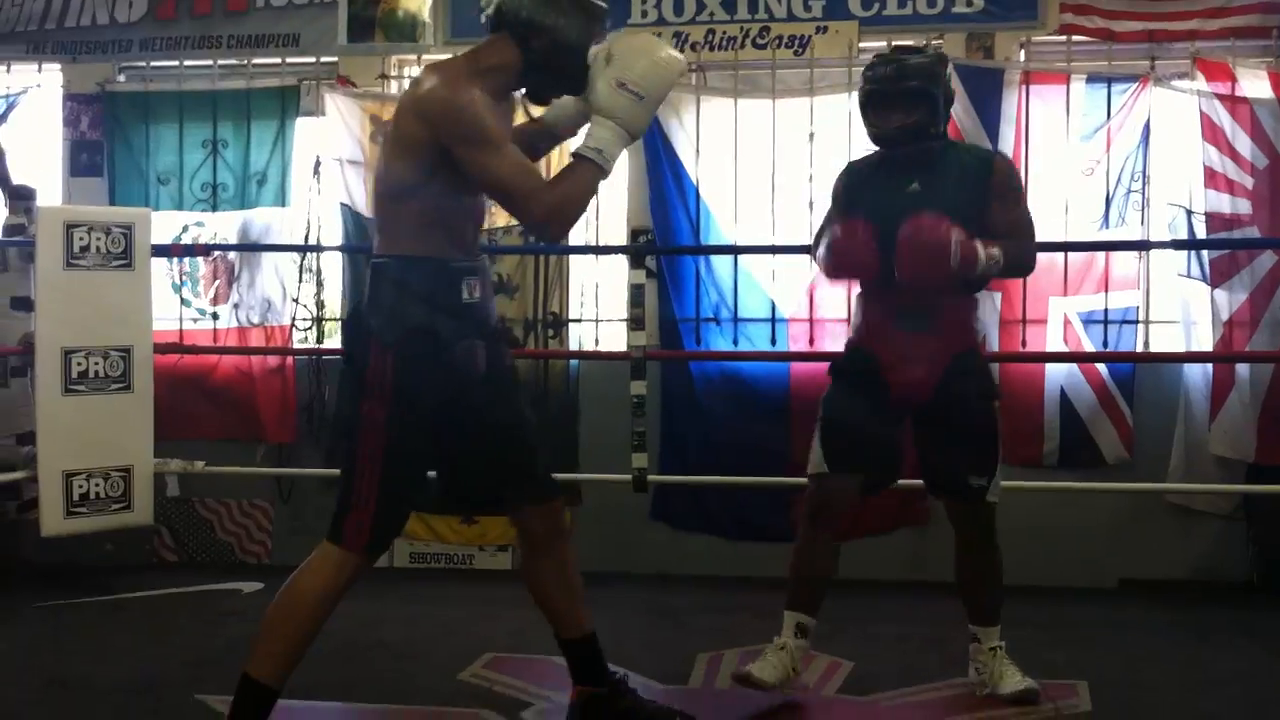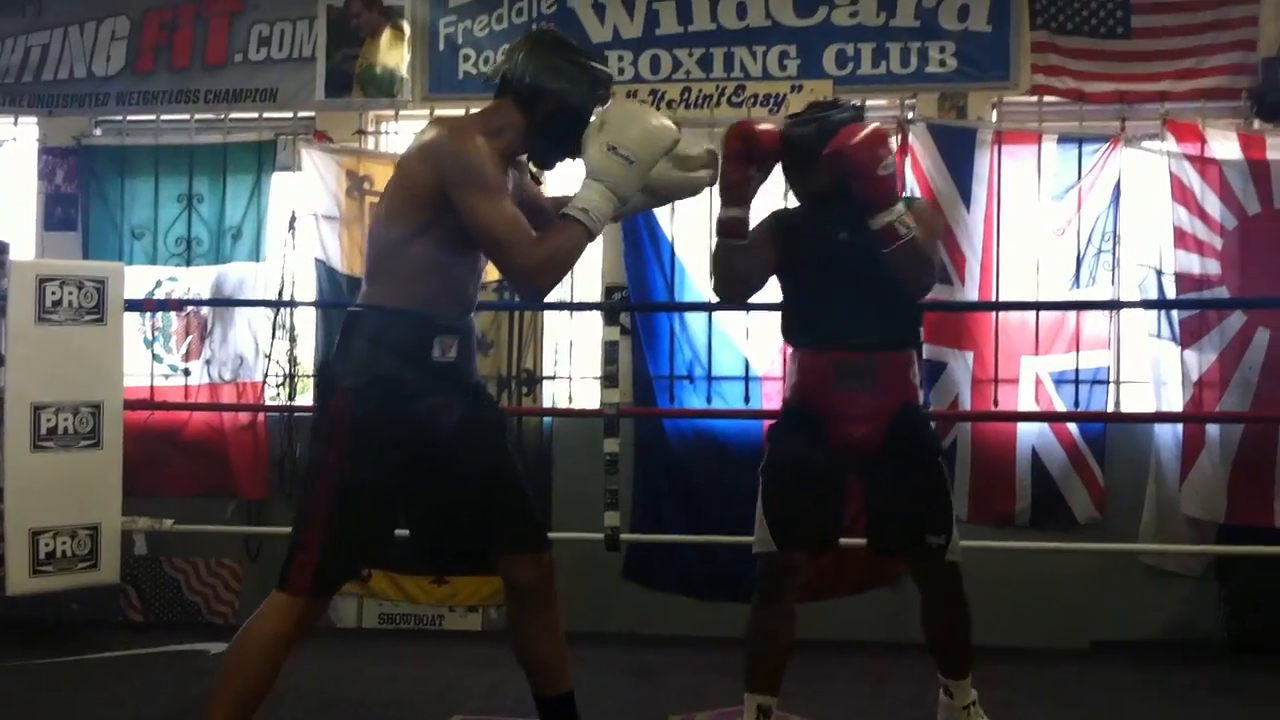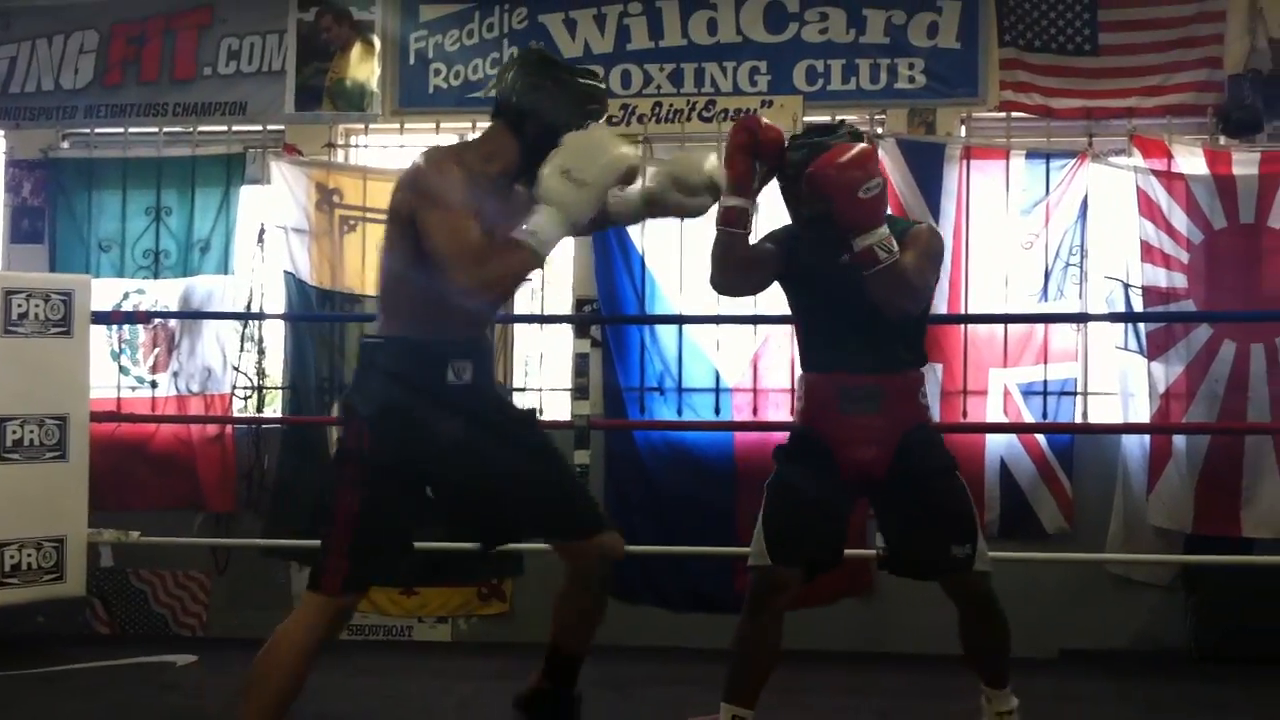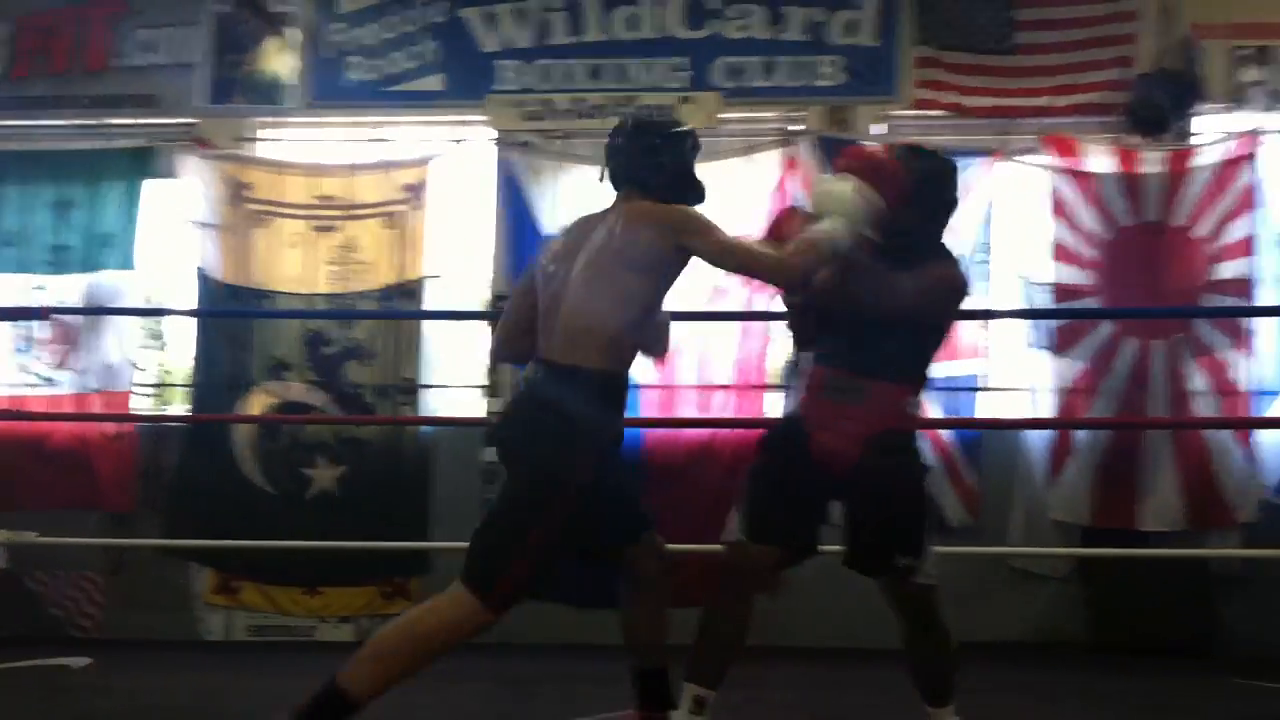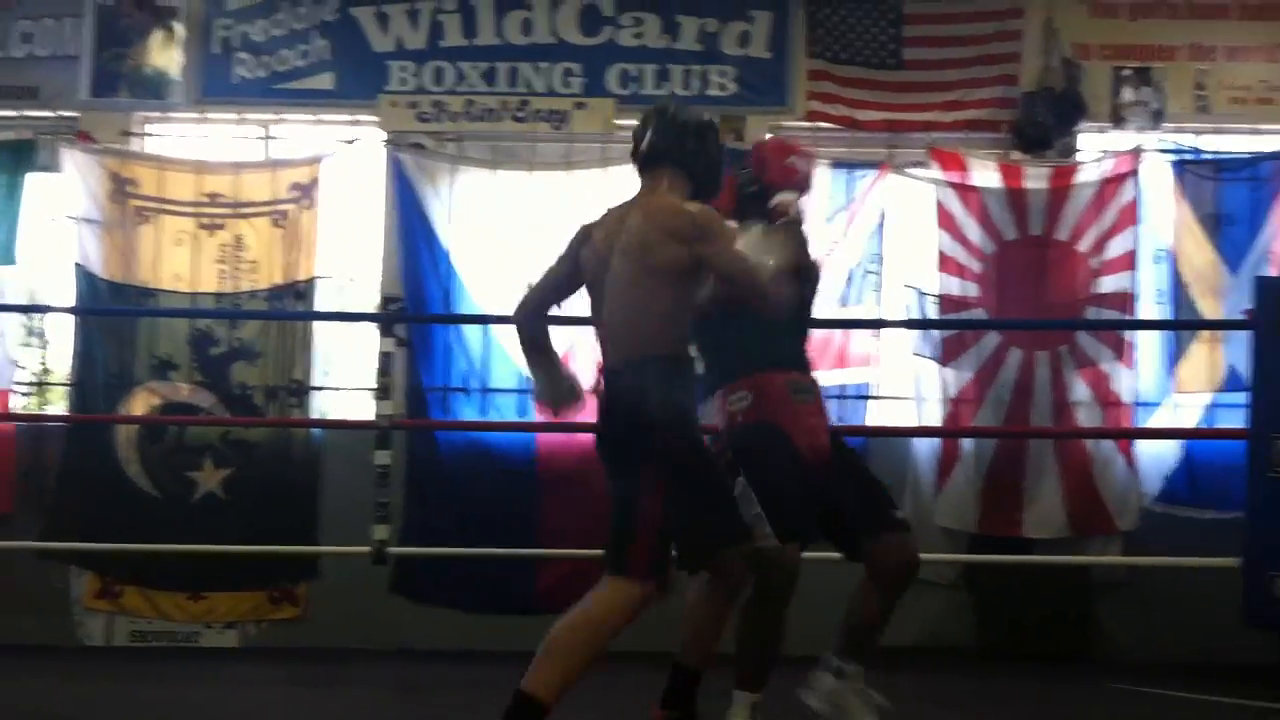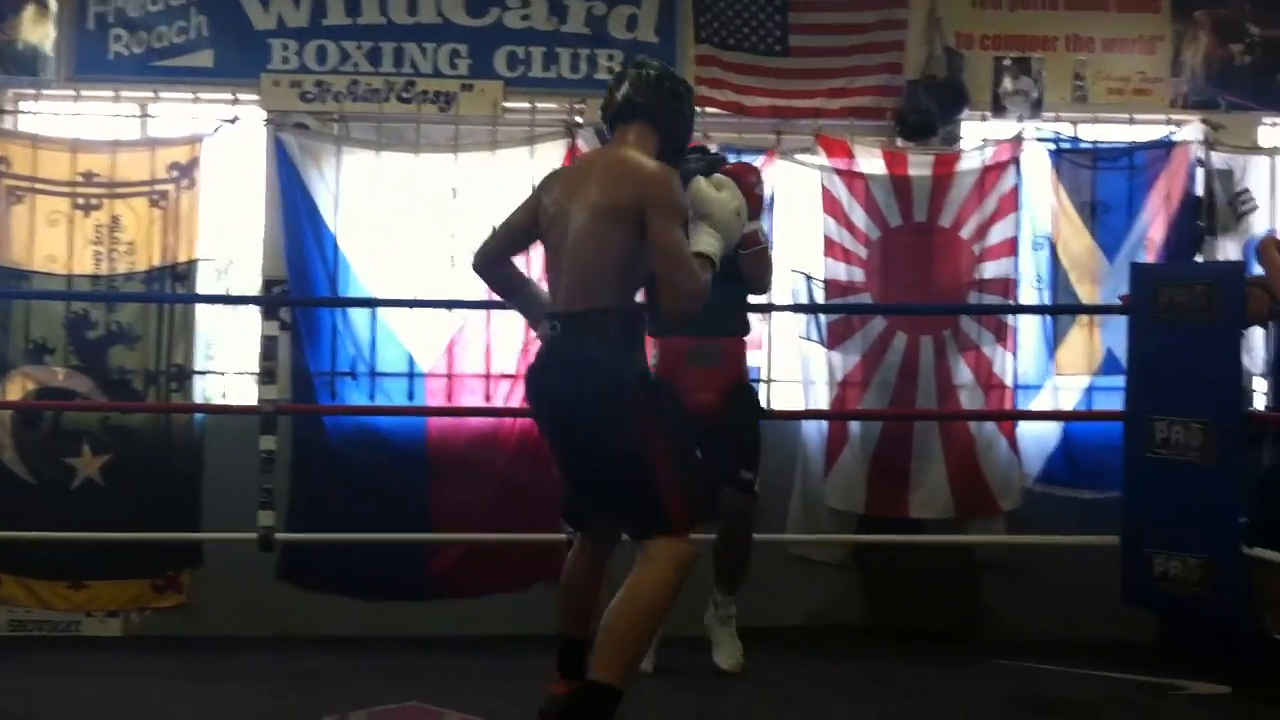
dt=0.5s
person 1, frame 1
left shoulder: (484, 94)
right shoulder: (451, 92)
left elbow: (520, 143)
right elbow: (547, 215)
left wrist: (589, 107)
right wrist: (616, 122)
left hip: (464, 324)
right hip: (408, 327)
left knee: (541, 514)
right knee: (357, 542)
person 1, frame 2
left shoulder: (501, 166)
right shoulder: (458, 147)
left elbow: (551, 220)
right elbow: (532, 273)
left wrist: (645, 186)
right wrist: (605, 184)
left hip: (445, 382)
right hip: (380, 380)
left knee: (530, 568)
right knee: (307, 590)
person 1, frame 3
left shoulder: (524, 183)
right shoulder: (439, 174)
left elbow: (611, 201)
right elbow: (470, 285)
left wrist: (677, 185)
right wrist: (557, 219)
left hip: (470, 397)
right hip: (396, 395)
left knee: (598, 550)
right knee: (333, 599)
person 1, frame 4
left shoulder: (568, 239)
right shoulder: (668, 223)
left elbow: (506, 348)
right elbow: (787, 270)
right wrist: (841, 226)
left hip: (559, 421)
right hip: (563, 427)
left knee: (645, 559)
right knee: (473, 607)
person 1, frame 5
left shoulder: (598, 231)
right shoulder: (689, 220)
left elbow: (529, 311)
right elbow: (767, 299)
left wrist: (551, 375)
left hip: (633, 409)
right hip: (657, 414)
left knee: (731, 558)
right knee: (629, 586)
person 1, frame 6
left shoulder: (567, 176)
right shoulder: (656, 179)
left elbow: (488, 258)
right elbow: (682, 299)
right wrist: (710, 235)
left hip: (560, 367)
right hip: (606, 369)
left knee: (600, 528)
right knee: (669, 546)
person 2, frame 1
left shoulder: (988, 171)
right shoulder: (860, 175)
left elbow: (1022, 256)
right elbow: (834, 254)
left wrist: (967, 256)
right wrist: (835, 251)
left hip: (953, 360)
right hip: (872, 358)
left knee: (973, 508)
right knee: (827, 499)
left ankle: (988, 652)
right ankle: (792, 643)
person 2, frame 2
left shoulder: (913, 213)
right shoulder: (784, 228)
left elbow: (919, 279)
right elbow: (731, 287)
left wrist: (881, 199)
right wrist: (735, 196)
left hip: (894, 415)
right hip: (811, 416)
left knee: (937, 566)
right knee: (778, 568)
person 2, frame 3
left shoulder: (915, 238)
right shoulder: (790, 244)
left elbow: (904, 300)
right elbow: (729, 279)
left wrist: (864, 220)
right wrist: (739, 194)
left hip: (904, 439)
right hip: (820, 441)
left knee: (969, 582)
right knee: (769, 586)
person 2, frame 4
left shoulder: (942, 276)
right shoulder: (854, 253)
left elbow: (867, 299)
right elbow: (809, 328)
left hip: (882, 444)
right hip: (808, 430)
left knee: (914, 594)
right knee: (743, 568)
person 2, frame 5
left shoulder: (794, 272)
left elbow: (799, 274)
left wrist: (788, 200)
right wrist: (732, 218)
left hip: (816, 437)
right hip: (756, 435)
left knee: (896, 557)
right knee: (780, 569)
person 2, frame 6
left shoulder: (738, 242)
left elbow: (760, 282)
left wrist: (750, 219)
left hip: (728, 392)
right hip: (669, 388)
left knee: (736, 507)
left ankle: (723, 615)
